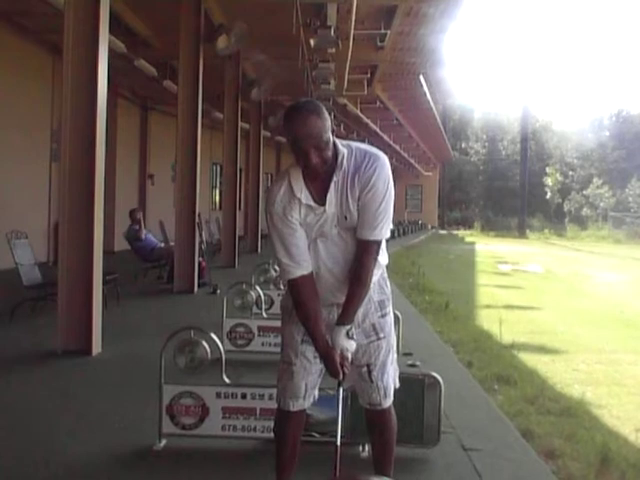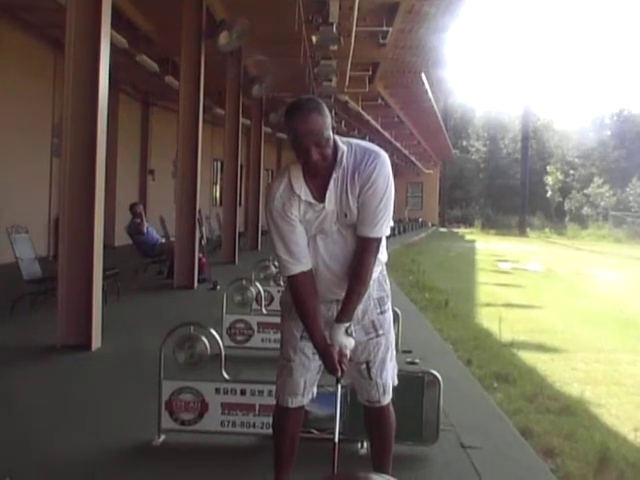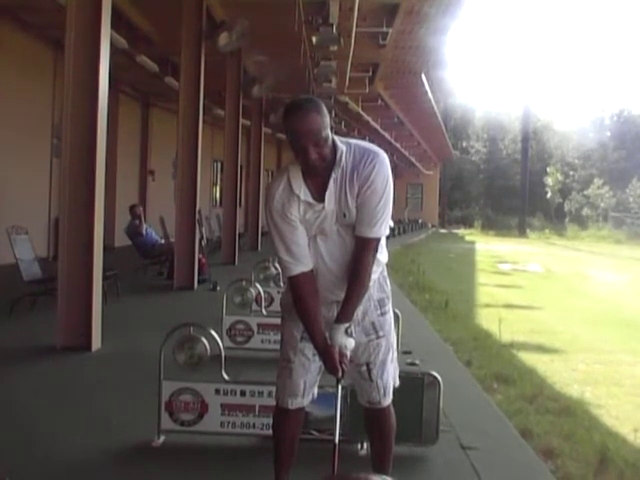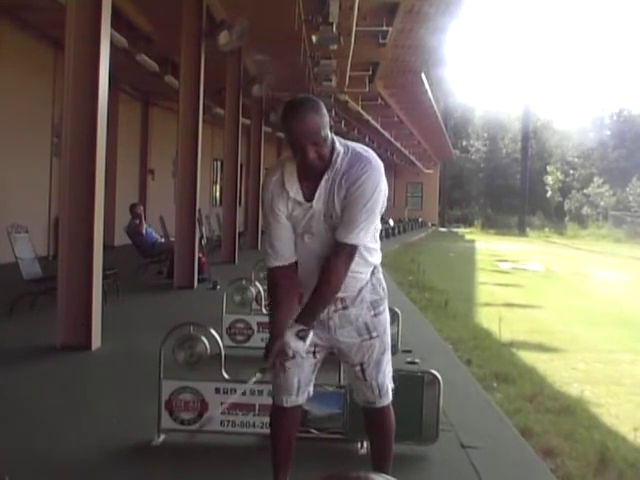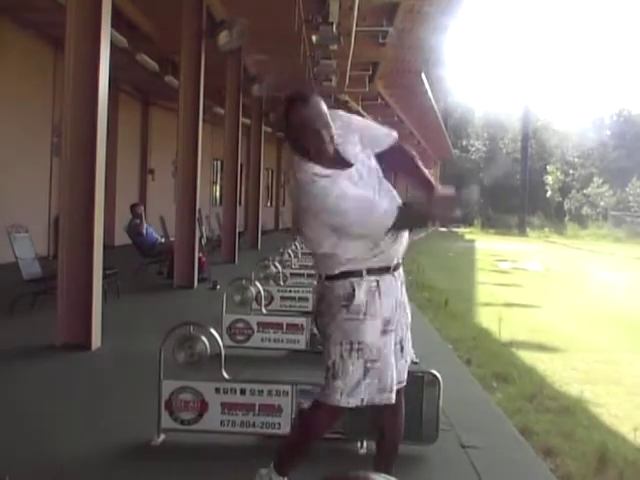
dt=1s
person 1, frame 1
left shoulder: (371, 166)
right shoulder: (282, 196)
left elbow: (369, 251)
right elbow: (299, 276)
left wrist: (344, 327)
right wrist: (323, 345)
left hip: (365, 298)
right hip: (308, 302)
left knee: (379, 398)
right knee: (291, 401)
person 1, frame 2
left shoulder: (371, 163)
right shoulder: (282, 192)
left elbow: (369, 248)
right elbow: (298, 271)
left wrist: (343, 322)
right wrist: (321, 342)
left hip: (365, 295)
right hip: (308, 299)
left knee: (378, 395)
right knee: (290, 396)
person 1, frame 3
left shoulder: (370, 163)
right shoulder: (281, 192)
left elbow: (367, 249)
right elbow: (299, 273)
left wrist: (343, 323)
right wrist: (321, 343)
left hip: (365, 296)
right hip: (308, 300)
left knee: (378, 397)
right knee: (290, 398)
person 1, frame 4
left shoulder: (365, 169)
right shoulder: (276, 184)
left elbow: (342, 255)
right elbow: (281, 265)
left wrist: (305, 325)
right wrist: (278, 330)
left hip: (358, 298)
right hip: (300, 299)
left knee: (376, 397)
right knee: (286, 396)
person 1, frame 5
left shoulder: (343, 127)
right shoulder: (314, 188)
left elbow: (392, 144)
right elbow: (397, 218)
left wrist: (427, 183)
right wrist: (435, 204)
left hip: (386, 279)
right hip: (355, 293)
left knee: (392, 389)
right knee: (340, 397)
